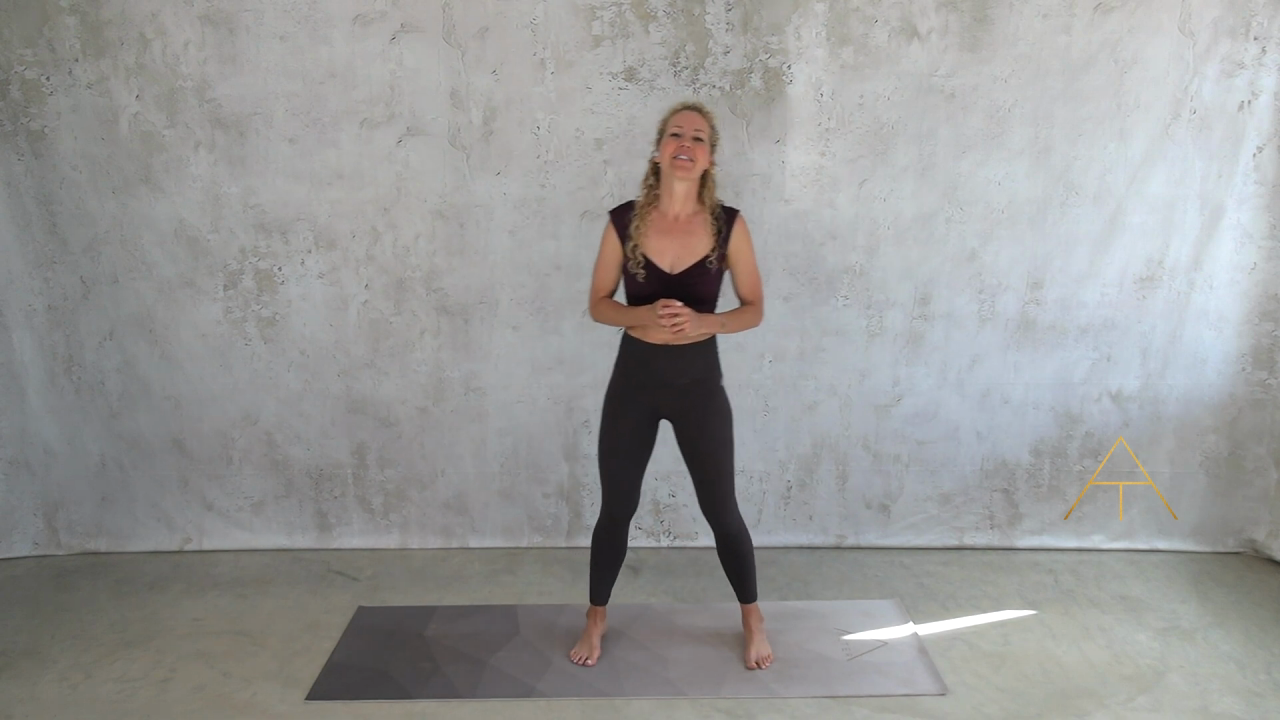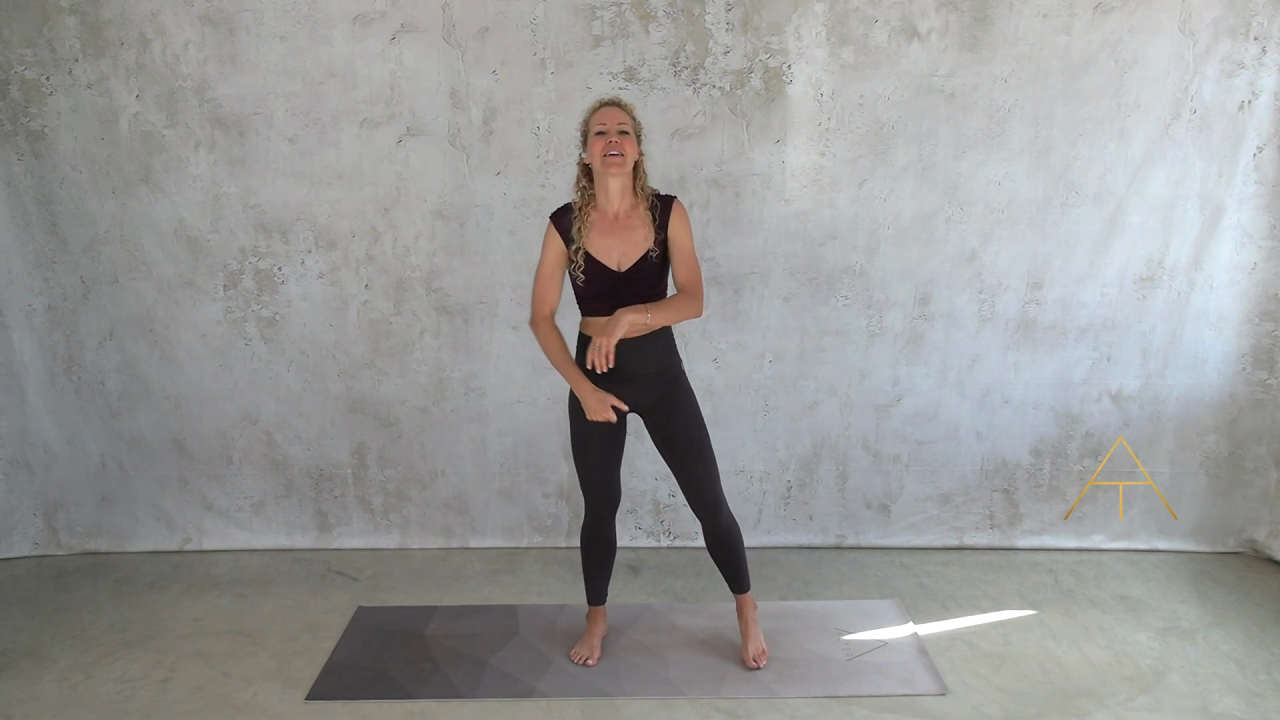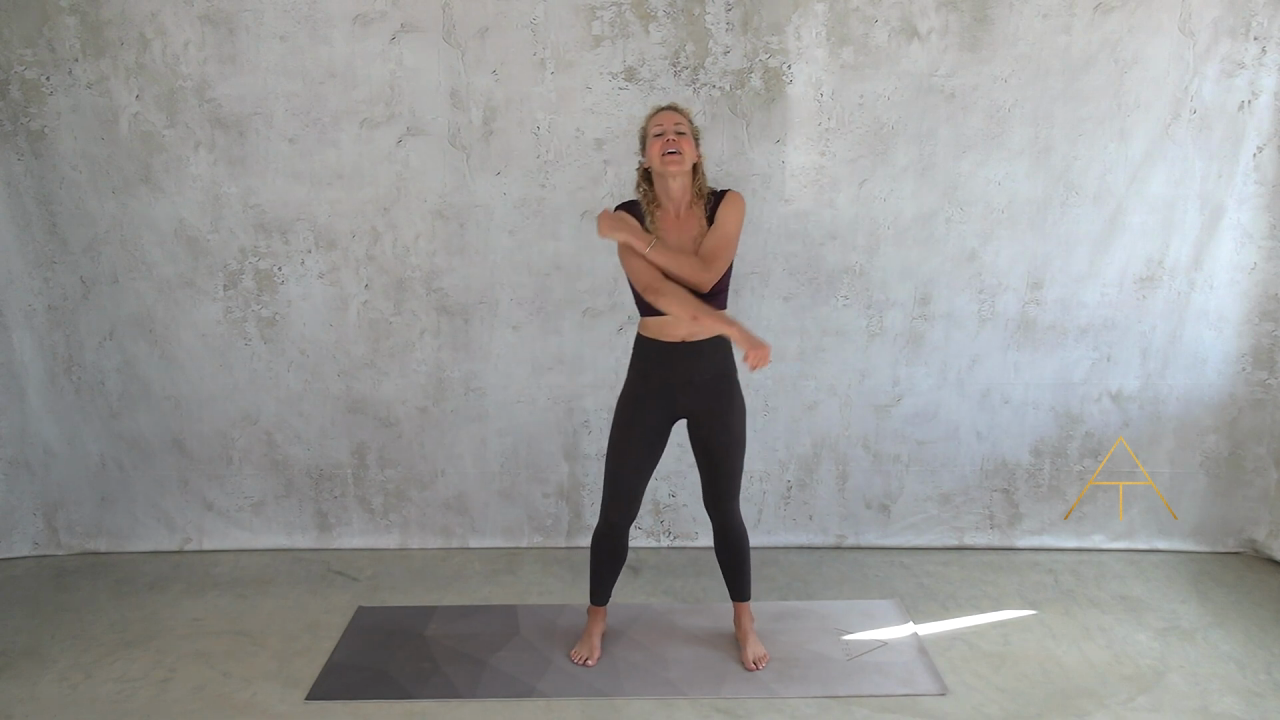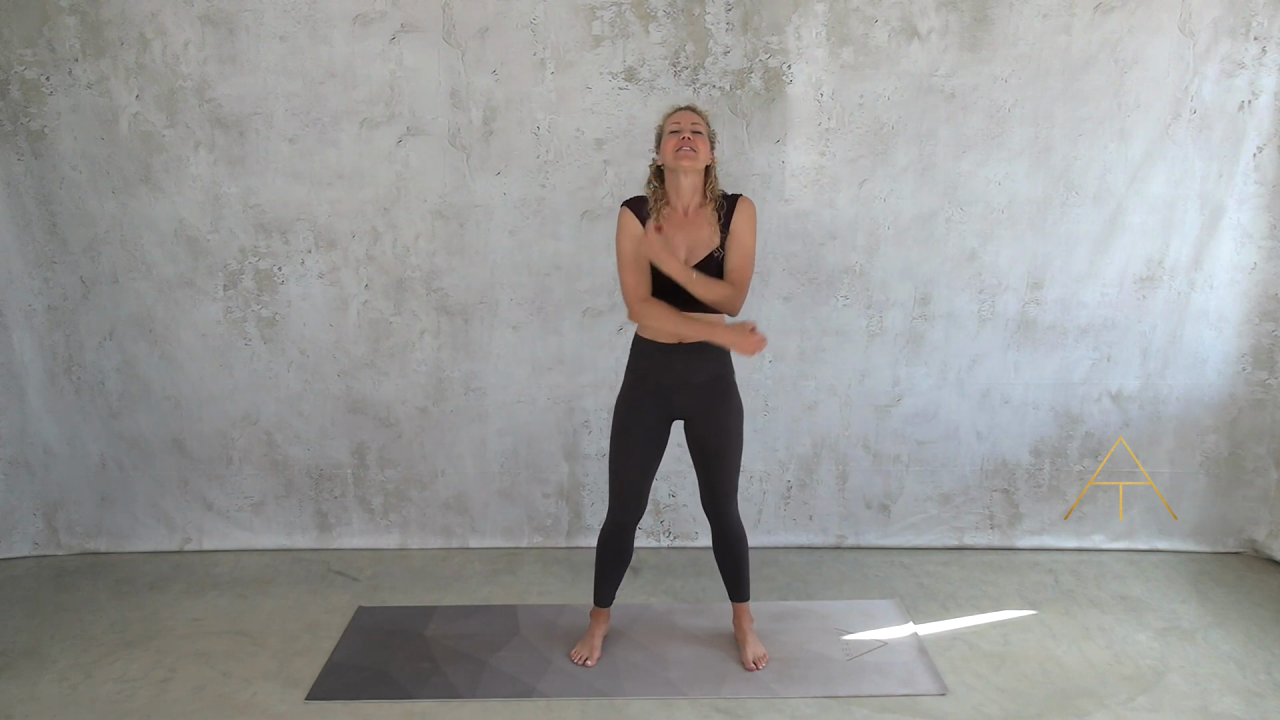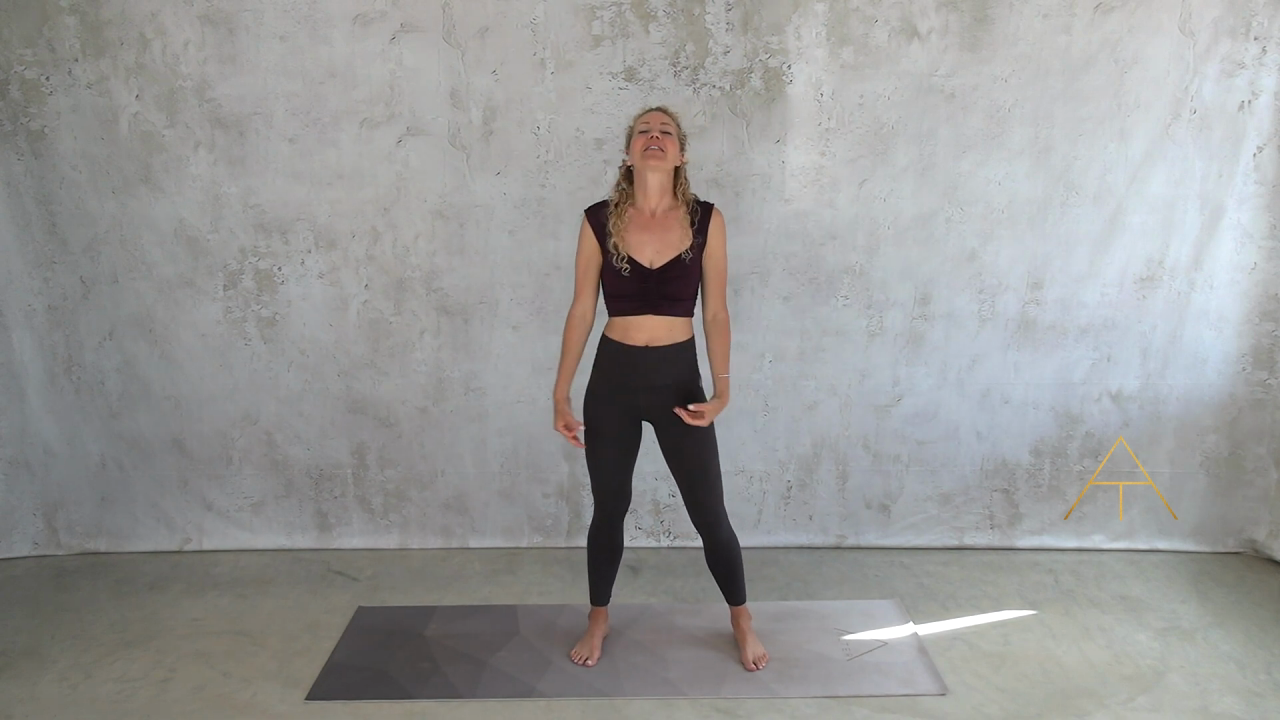
dt=0.5s
person 1, frame 1
left shoulder: (729, 225)
right shoulder: (623, 222)
left elbow: (754, 309)
right elbow: (598, 305)
left wrist: (706, 323)
right wrist: (638, 316)
left hip: (697, 378)
right hip: (633, 377)
left knee: (721, 507)
right knee: (617, 508)
left ankle: (752, 617)
right ankle: (596, 617)
person 1, frame 2
left shoulder: (668, 212)
right shoulder: (564, 224)
left elbow: (693, 301)
right elbow: (541, 318)
left wrist: (627, 317)
right wrist: (579, 387)
left hip: (659, 366)
right hip: (597, 374)
left knee: (708, 499)
right knee: (600, 505)
left ankle: (746, 610)
right ankle: (596, 618)
person 1, frame 3
left shoulder: (726, 205)
right shoulder: (628, 218)
left elbow: (702, 275)
right elbow: (658, 293)
left wrist: (634, 238)
right wrist: (737, 331)
left hip: (714, 373)
right hip: (651, 373)
left knee: (724, 507)
right knee: (619, 508)
left ankle: (744, 620)
right ankle: (596, 618)
person 1, frame 4
left shoulder: (737, 210)
right shoulder: (634, 214)
left elbow: (734, 297)
right elbow: (640, 305)
left wrist: (677, 263)
right wrist: (720, 330)
left hip: (711, 377)
right hip: (647, 375)
left knee: (722, 507)
right knee: (624, 510)
left ankle: (743, 620)
right ankle: (599, 619)
person 1, frame 5
left shoulder: (705, 220)
right shoulder: (599, 221)
left elbow: (716, 312)
right elbow: (581, 310)
left wrist: (721, 390)
right wrist: (561, 391)
left hip: (678, 377)
right hip: (613, 377)
left knee: (707, 512)
right knee: (609, 508)
left ankle: (742, 620)
right ankle: (598, 619)
